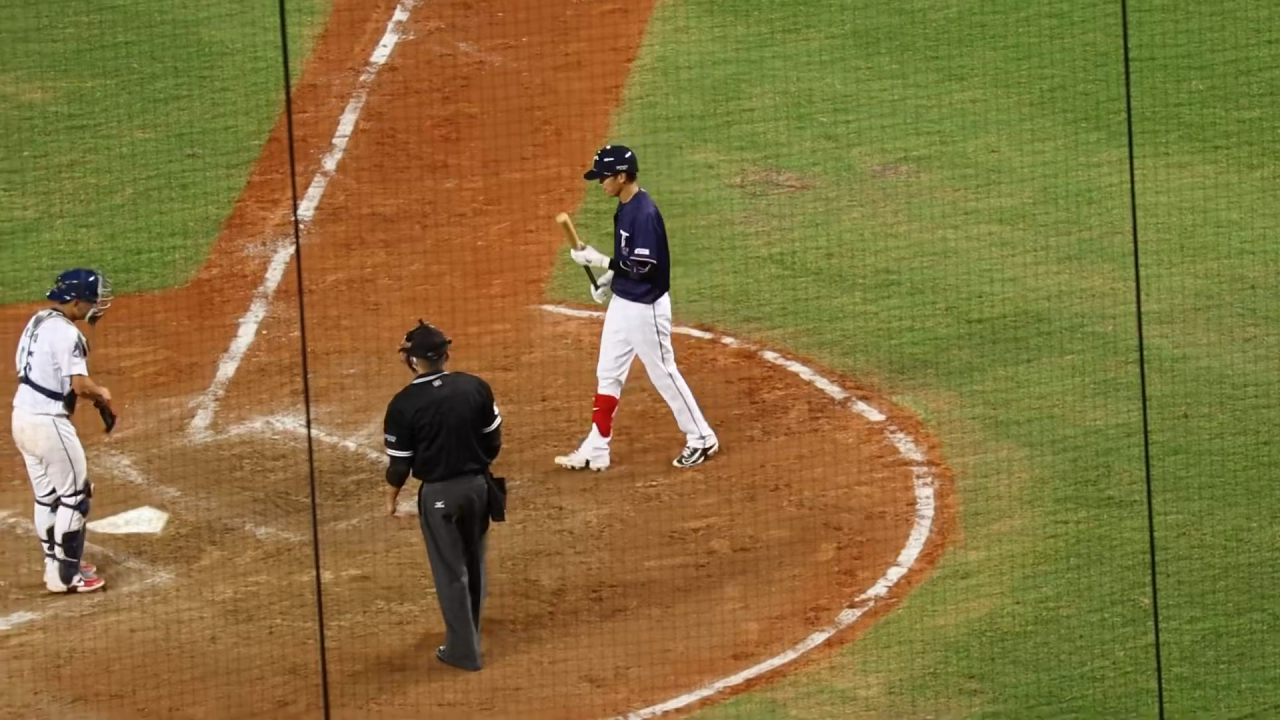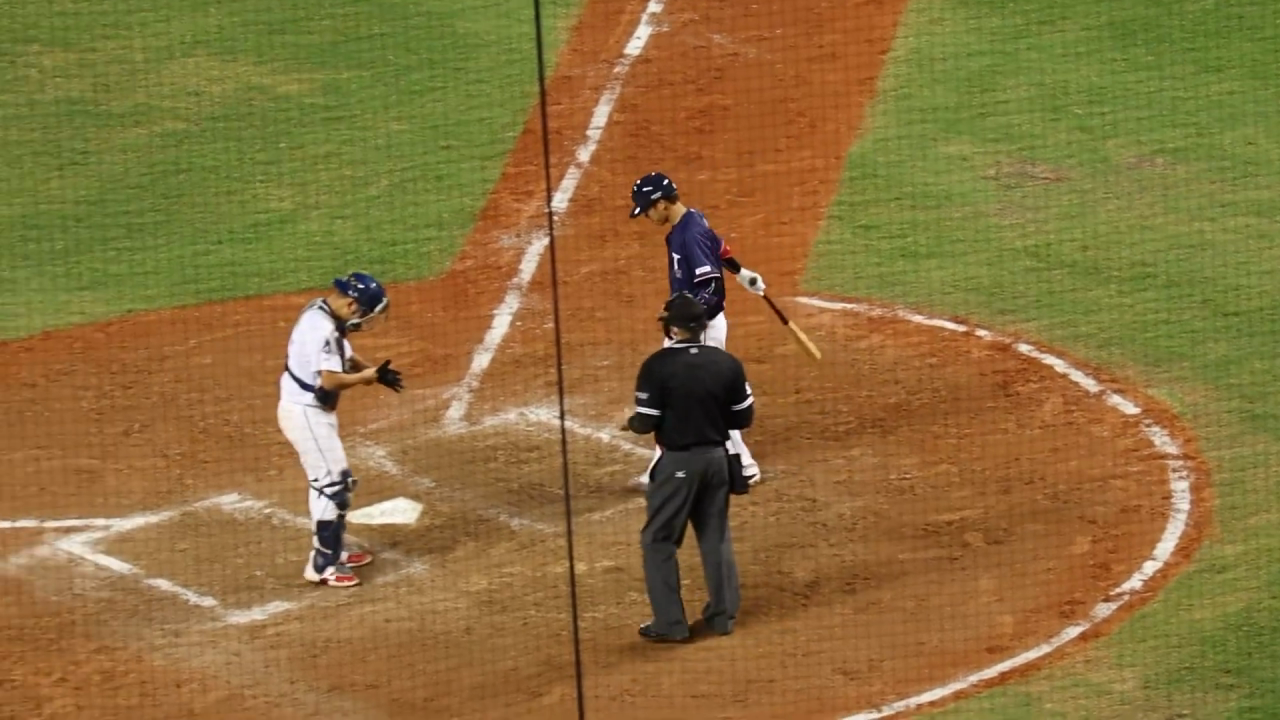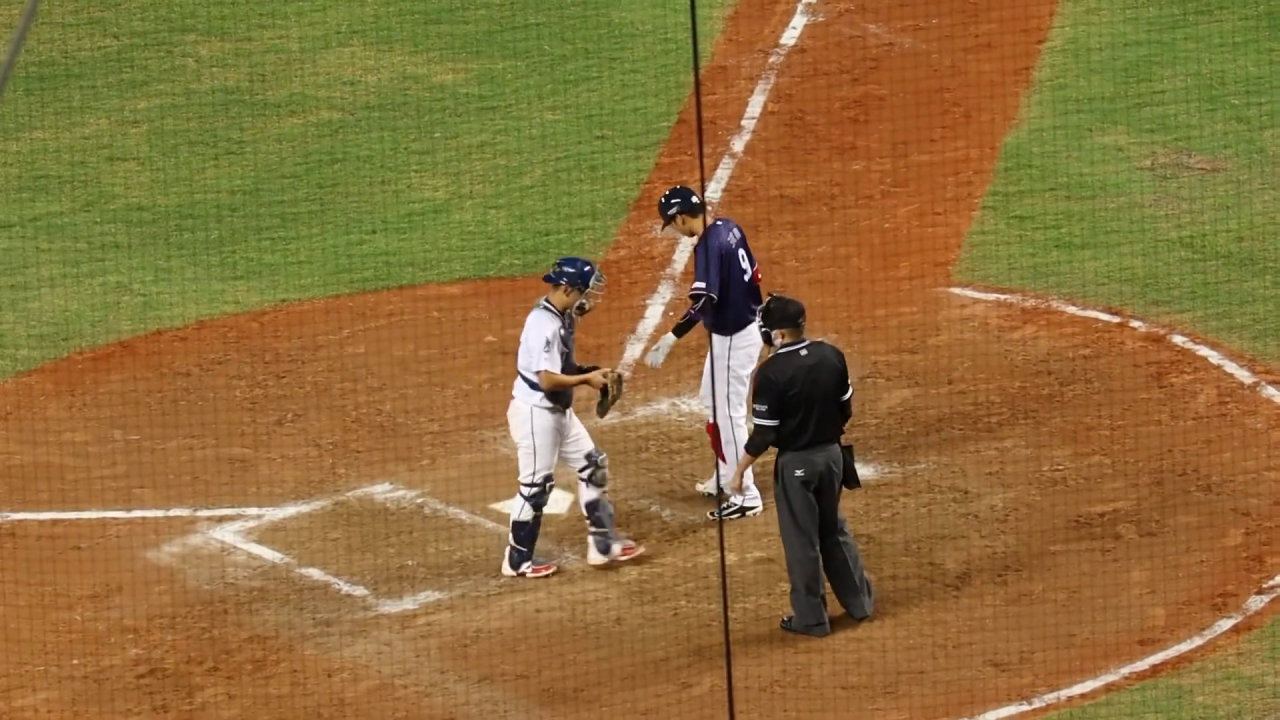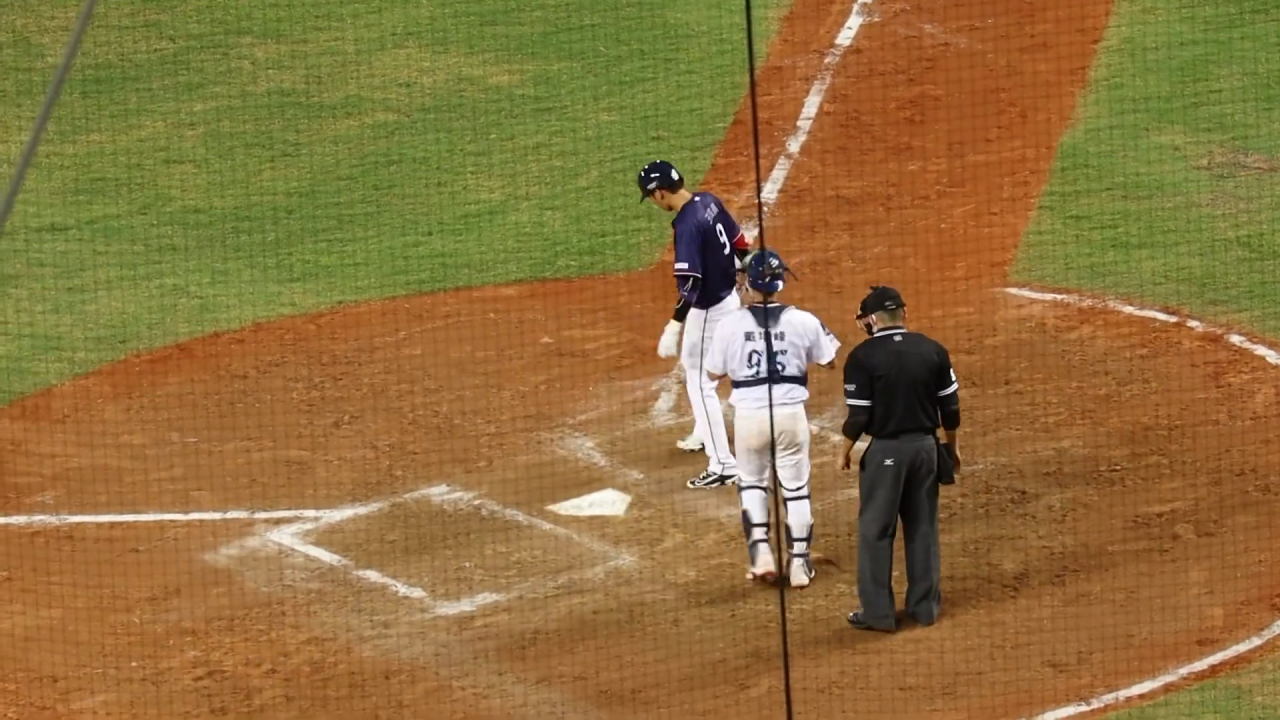
dt=1s
person 1, frame 1
left shoulder: (404, 404)
right shoulder: (476, 387)
left elbow: (400, 464)
right elbow: (493, 442)
left wrist: (391, 498)
left hip: (439, 494)
right hip: (478, 485)
left knee: (450, 572)
right knee: (474, 560)
left ankle: (464, 650)
right ankle: (468, 626)
person 1, frame 2
left shoulder: (658, 365)
right shoulder: (727, 363)
left elbow: (647, 422)
right elbow: (743, 417)
left wrist: (629, 422)
left hip: (678, 464)
right hip: (716, 458)
left knee: (659, 541)
right knee: (717, 539)
left ankle: (669, 621)
right ankle: (723, 615)
person 1, frame 3
left shoulder: (771, 371)
right shoulder: (832, 356)
left elbow: (764, 433)
right elbow: (843, 411)
left wrist: (741, 469)
left hip: (796, 463)
right hip: (830, 455)
left knee: (800, 540)
right knee: (833, 530)
left ankle: (811, 618)
right ankle: (859, 600)
person 1, frame 4
left shoulder: (863, 356)
right shoulder: (933, 350)
left elbow: (858, 417)
right elbow: (950, 407)
left wrist: (844, 454)
right wrist: (952, 447)
left hip: (886, 451)
right hip: (926, 447)
left knee: (875, 531)
right knee: (923, 529)
left ankle: (878, 611)
right ankle: (924, 606)
person 2, frame 1
left shoulder: (645, 213)
right shoulder: (625, 206)
left elbow: (643, 267)
left wrist: (599, 261)
right wrist: (609, 279)
left hip: (645, 308)
right hip: (622, 303)
left knee: (663, 375)
right knee: (607, 376)
left ankle: (701, 438)
right ankle: (596, 450)
person 2, frame 2
left shoulder: (690, 233)
right shoulder: (690, 221)
left elbow: (709, 286)
right elbow: (719, 248)
right wrist: (742, 273)
left hip: (702, 326)
left ankle: (744, 464)
person 2, frame 3
left shoulder: (708, 247)
right shoulder: (730, 228)
left elbow: (702, 303)
right elbow: (753, 274)
left wrist: (669, 339)
right wrist: (760, 313)
left hip: (732, 338)
right hip: (748, 327)
left knee: (729, 414)
right knee: (713, 403)
left ankle: (747, 496)
right ankle: (725, 476)
person 2, frame 4
left shoulder: (687, 225)
right shoulder: (709, 201)
left elbow: (689, 283)
right elbow: (738, 242)
left wrist: (672, 326)
left hip: (708, 308)
right hip: (726, 297)
left knee: (700, 385)
right knee: (693, 367)
left ankle: (722, 464)
right ankle: (707, 434)
person 3, frame 1
left shoulder: (39, 320)
right shoulder: (66, 333)
right elbow: (79, 385)
left wrist: (97, 393)
right wrist: (102, 394)
left hip: (24, 417)
right hip: (48, 422)
left knee: (47, 495)
right knee: (74, 493)
left ankle: (56, 562)
right ankle: (66, 574)
person 3, frame 2
left shoulder: (325, 317)
right shoulder: (321, 326)
left elbow: (347, 359)
right elbow: (330, 380)
left wrist: (374, 374)
right wrist: (363, 376)
left hip: (312, 410)
right hip: (305, 413)
left knee: (322, 482)
right knee: (337, 483)
left ankle: (331, 552)
right ankle: (323, 564)
person 3, frame 3
left shoulder: (560, 316)
right shoulder: (545, 324)
right elbow: (549, 380)
left wrist: (581, 370)
right wrist: (588, 378)
left hip: (558, 411)
right hip: (535, 413)
left knee: (593, 468)
right knee: (535, 486)
left ankle: (603, 544)
right ankle: (517, 560)
person 3, frame 4
left shoulder: (730, 323)
right shoulder: (803, 321)
left elbow: (713, 372)
right elbow: (829, 360)
left hip: (750, 417)
right hip: (791, 414)
left knee: (752, 485)
right knee: (796, 490)
left ankle: (762, 554)
right ankle: (799, 563)
